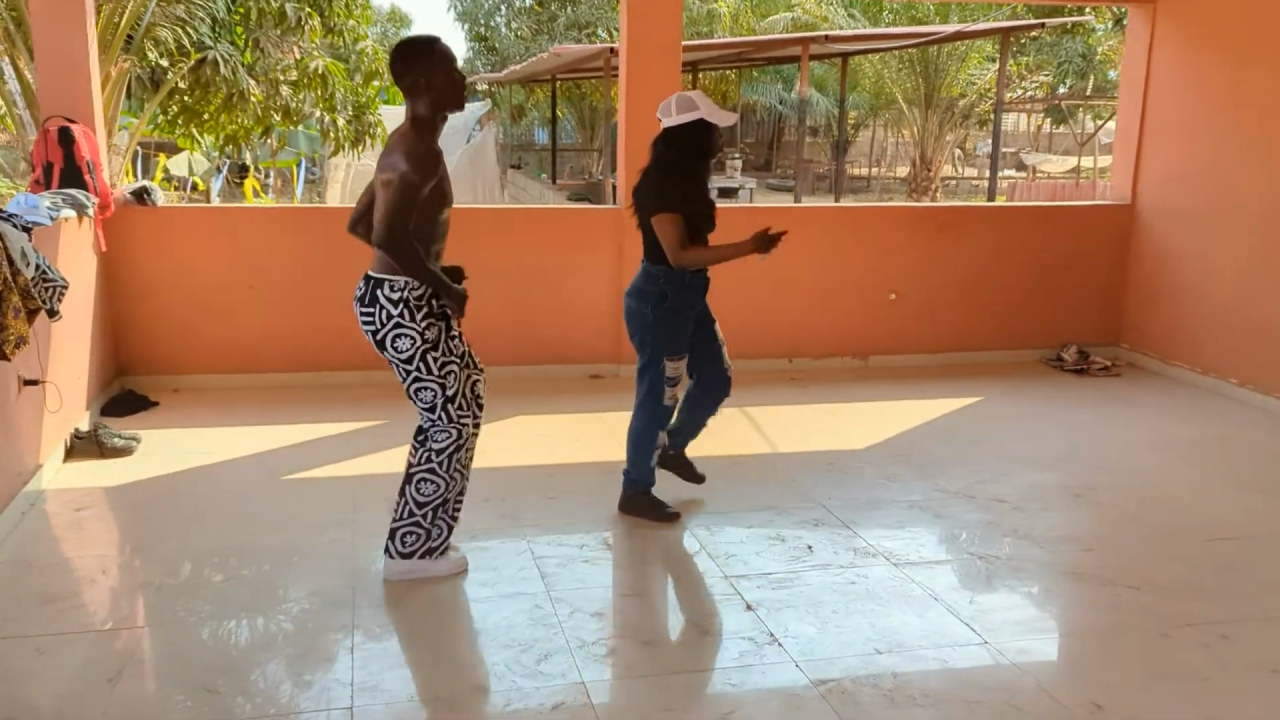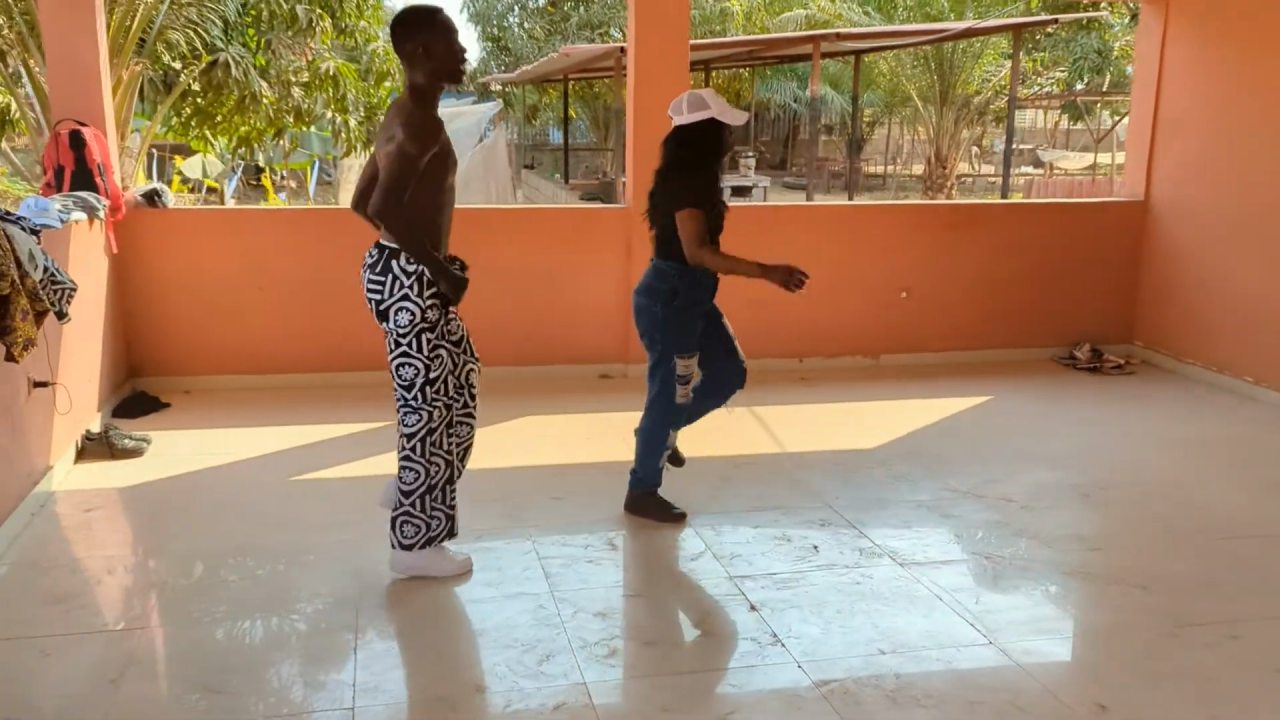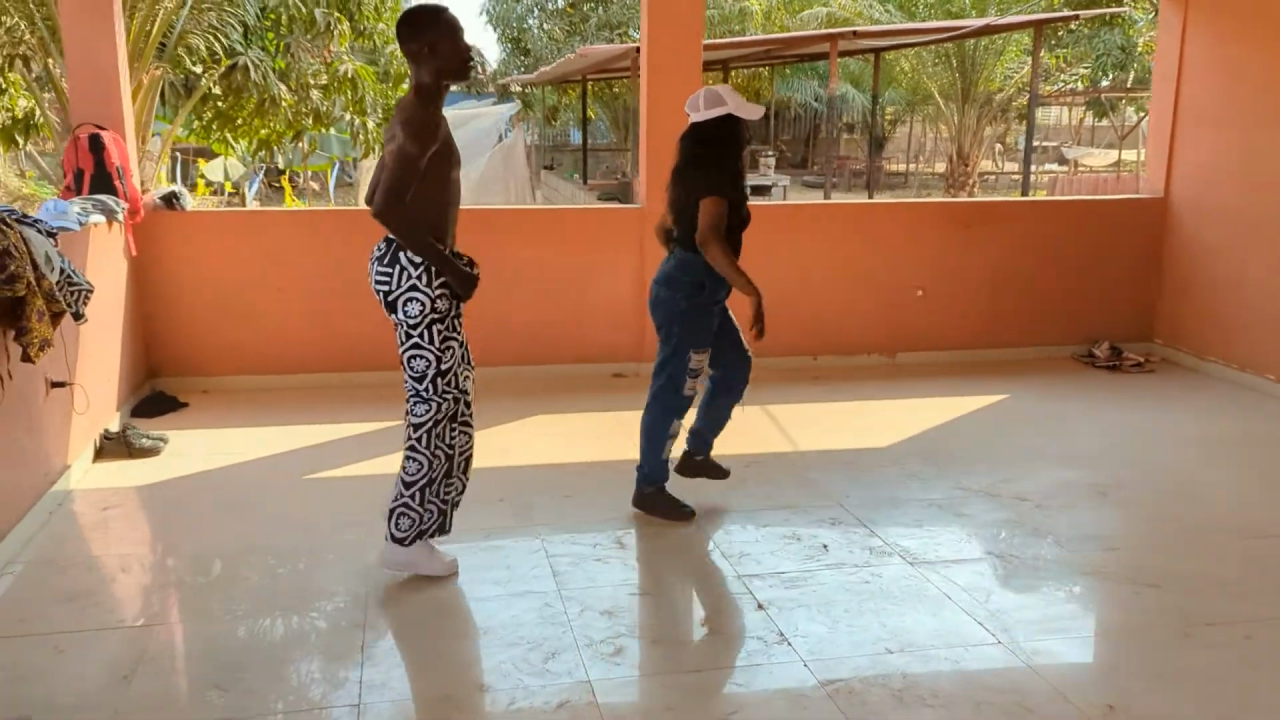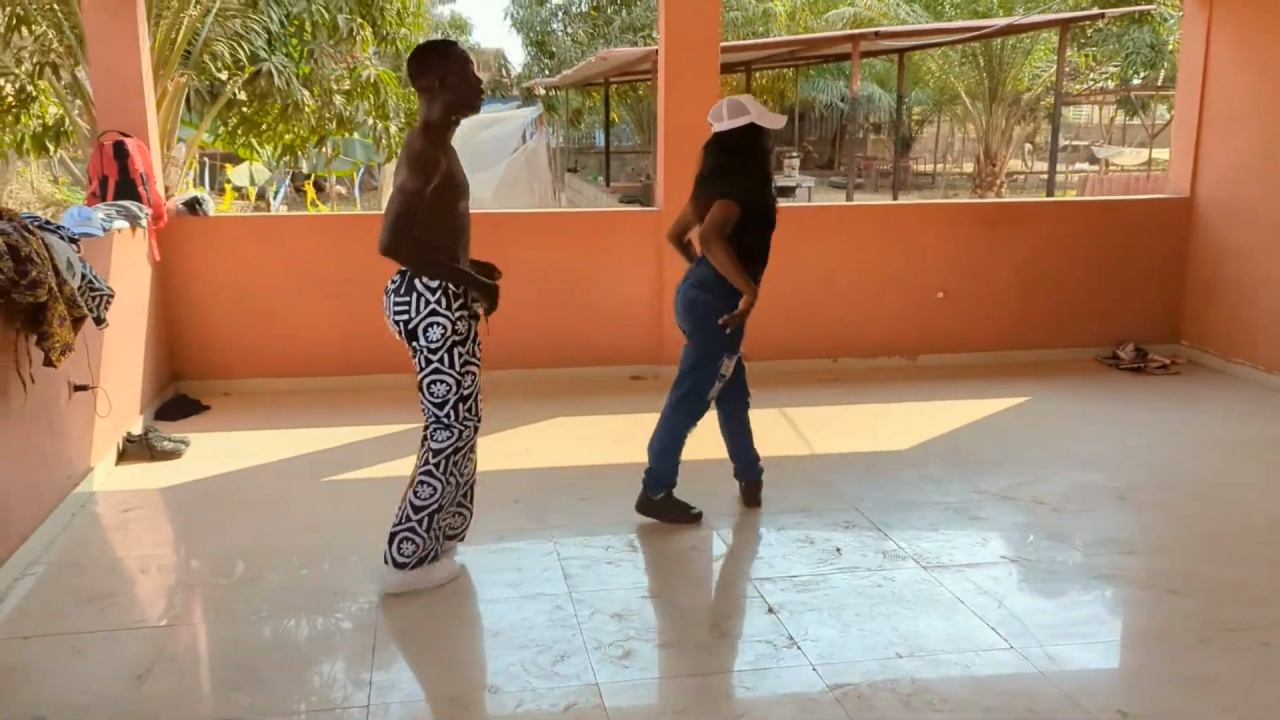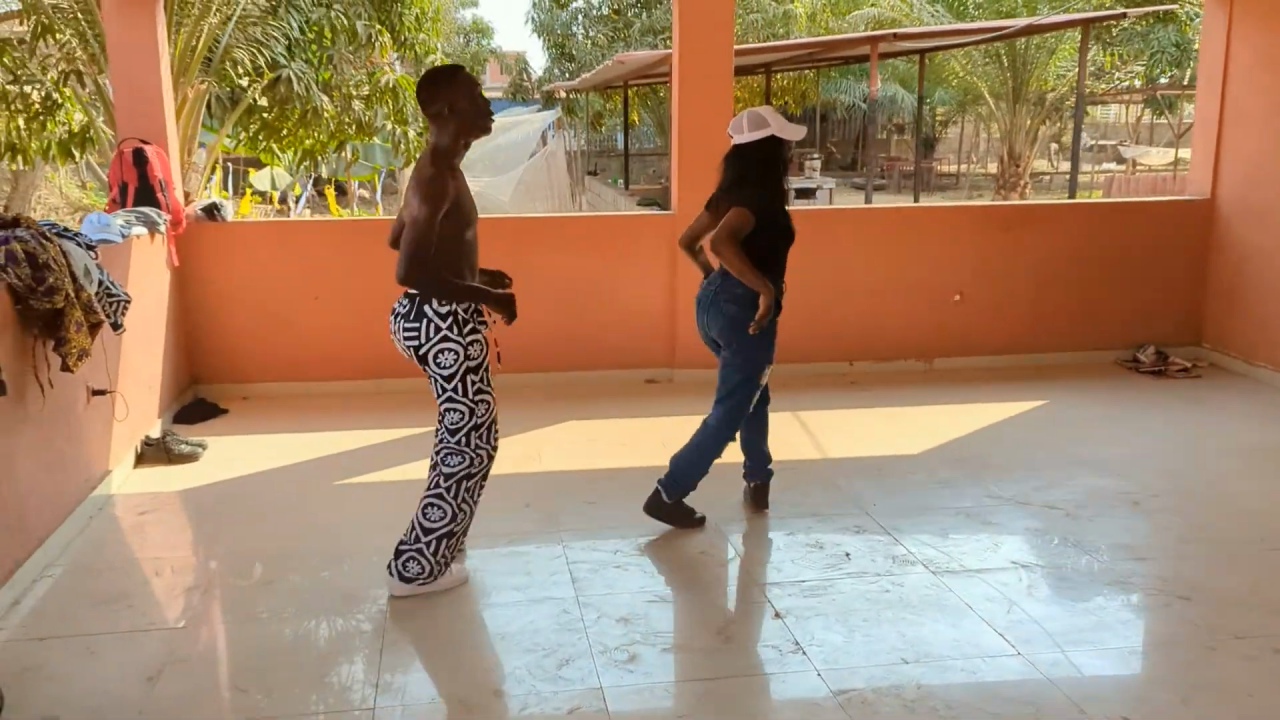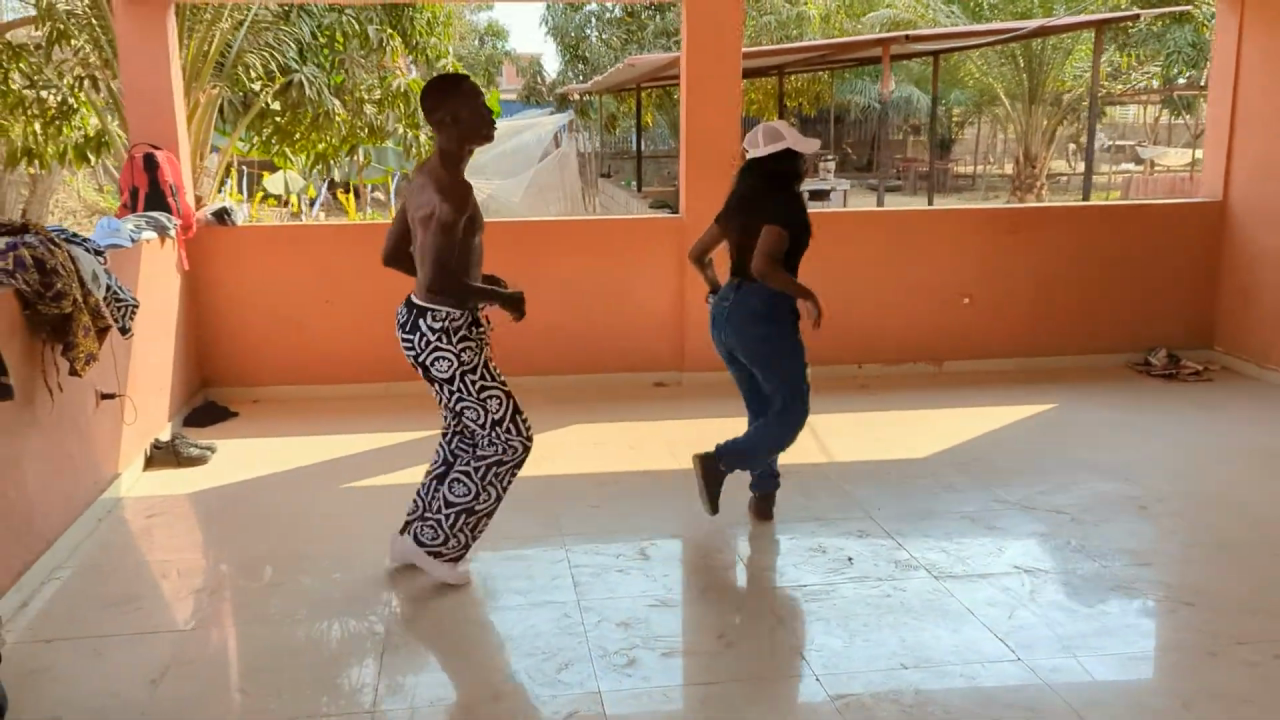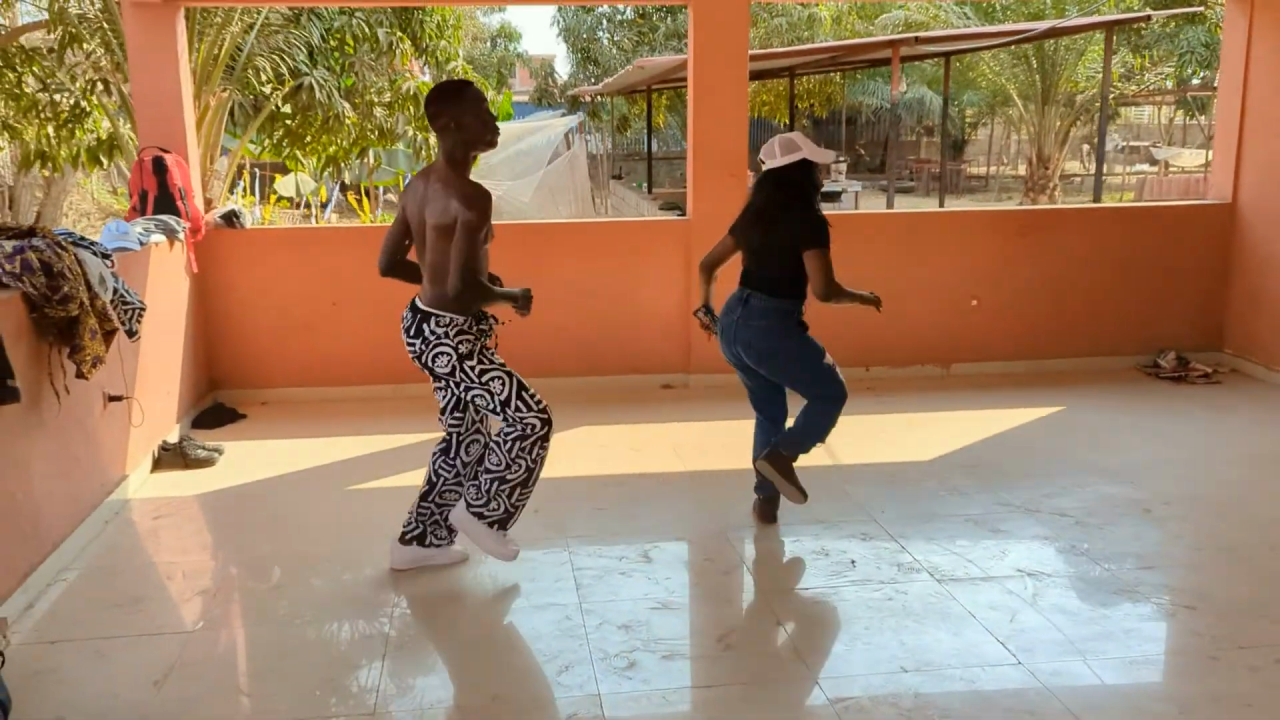
dt=0.1s
person 1, frame 1
left shoulder: (407, 145)
right shoulder: (419, 152)
left elbow: (358, 223)
right elbow: (388, 237)
right wrist: (441, 288)
left hip: (405, 296)
right hip: (399, 302)
left knee: (467, 386)
right knee: (444, 420)
left ankle: (424, 511)
right ankle: (411, 550)
person 1, frame 2
left shoulder: (408, 117)
right shoulder: (418, 123)
left elbow: (361, 202)
right elbow: (384, 208)
right wrist: (441, 268)
left hip: (412, 274)
right hip: (409, 279)
left knee: (461, 384)
right knee: (427, 407)
left ankle: (416, 493)
right ankle: (415, 543)
person 1, frame 3
left shoulder: (421, 114)
right shoulder: (420, 118)
left elbow: (380, 200)
right elbow: (383, 206)
left wrist: (444, 253)
right wrist: (449, 262)
left hip: (421, 272)
right hip: (417, 276)
left knee: (451, 396)
right knee: (435, 404)
left ankle: (422, 516)
right ankle: (406, 538)
person 1, frame 4
left shoulder: (430, 147)
right shoulder: (426, 152)
left elbow: (405, 234)
right elbow: (390, 242)
left wrist: (467, 269)
right wrist: (468, 282)
left hip: (437, 298)
right hip: (435, 301)
left knee: (456, 422)
right knee: (451, 428)
left ankle: (435, 532)
right ankle: (408, 559)
person 1, frame 5
left shoulder: (436, 172)
right shoulder: (435, 179)
left elbow: (398, 245)
right elbow: (407, 269)
left wrist: (475, 275)
right wrist: (488, 298)
left hip: (433, 319)
right hip: (443, 324)
left knee: (466, 435)
right knee: (472, 447)
left ankle: (426, 553)
right ankle: (413, 572)
person 1, frame 6
left shoulder: (428, 177)
right shoulder: (452, 189)
left elbow: (391, 256)
right elbow: (435, 283)
right wrist: (498, 297)
left hip: (433, 322)
right hip: (443, 329)
left knee: (469, 435)
right knee: (508, 438)
left ankle: (424, 538)
right ankle: (429, 543)
person 1, frame 7
left shoulder: (419, 186)
right shoulder: (471, 198)
left elbow: (387, 264)
right elbow: (464, 292)
right wrist: (513, 296)
left hip: (419, 326)
right hip: (452, 335)
left knee: (464, 432)
right knee: (530, 421)
left ankle: (418, 541)
right ankle: (479, 511)
person 2, frame 1
left shoulder: (683, 180)
right shoulder: (665, 183)
right elbow: (679, 254)
right wrist: (747, 247)
left hip: (684, 299)
right hip: (660, 301)
left knee: (715, 378)
right knee: (657, 395)
left ankle: (672, 448)
right ankle: (636, 492)
person 2, frame 2
left shoulder: (695, 178)
right shoulder: (682, 181)
right elbow: (698, 251)
right wrist: (765, 271)
left hip: (691, 296)
right hip: (669, 298)
left knee: (730, 370)
right knee: (670, 393)
left ankle: (661, 436)
right ankle: (642, 492)
person 2, frame 3
left shoulder: (699, 171)
right shoulder: (715, 175)
left elbow: (667, 231)
right elbow: (708, 240)
right wrist: (751, 289)
left hip: (690, 288)
right hip: (688, 294)
left knee: (737, 366)
right knee: (673, 390)
left ankle: (697, 453)
right ankle: (650, 487)
person 2, frame 4
left shoulder: (719, 179)
right shoulder: (744, 182)
left elbow: (676, 234)
right elbow: (711, 237)
right wrist: (750, 289)
left hip: (703, 291)
right hip: (718, 300)
left knee: (733, 392)
right knee: (692, 396)
left ankle: (749, 477)
right ankle: (655, 492)
person 2, frame 5
left shoulder: (734, 190)
right shoulder: (765, 190)
left elbow: (687, 239)
right elbow: (721, 243)
right wrist: (765, 291)
left hip: (715, 301)
right hip: (744, 308)
left knee: (751, 397)
right knee: (732, 410)
left ankle: (757, 483)
right ankle: (668, 495)
person 2, frame 6
left shoulder: (743, 201)
right shoulder: (784, 204)
left elbow: (696, 254)
right elbow: (764, 266)
left wrist: (717, 290)
right wrist: (806, 293)
left hip: (725, 314)
right hip: (762, 318)
left knee: (764, 408)
right knee: (789, 413)
left ankle: (763, 491)
right ankle: (718, 461)
person 2, frame 7
left shoulder: (753, 214)
right shoulder: (809, 220)
left elbow: (708, 263)
right elbow: (823, 290)
left wrist: (705, 305)
right wrist: (864, 297)
left hip: (735, 322)
right hip: (773, 327)
left knee: (770, 412)
right knee: (829, 393)
left ankle: (766, 496)
right ankle: (779, 458)
